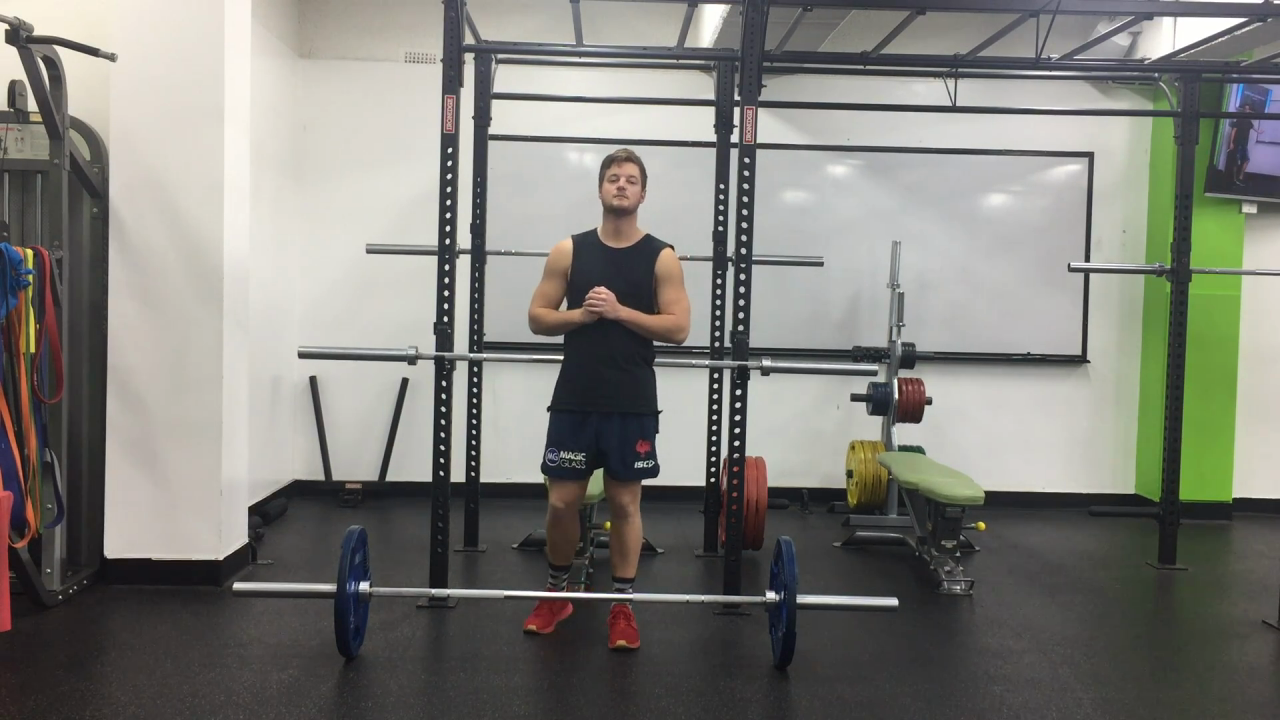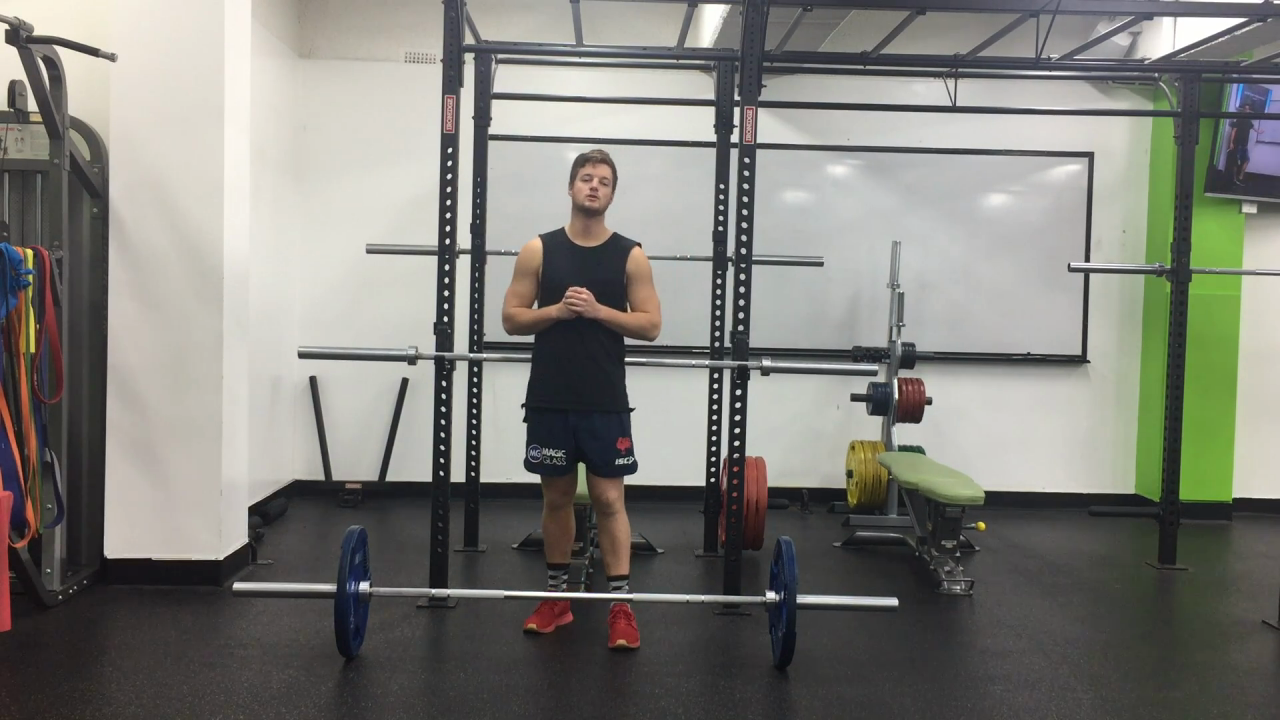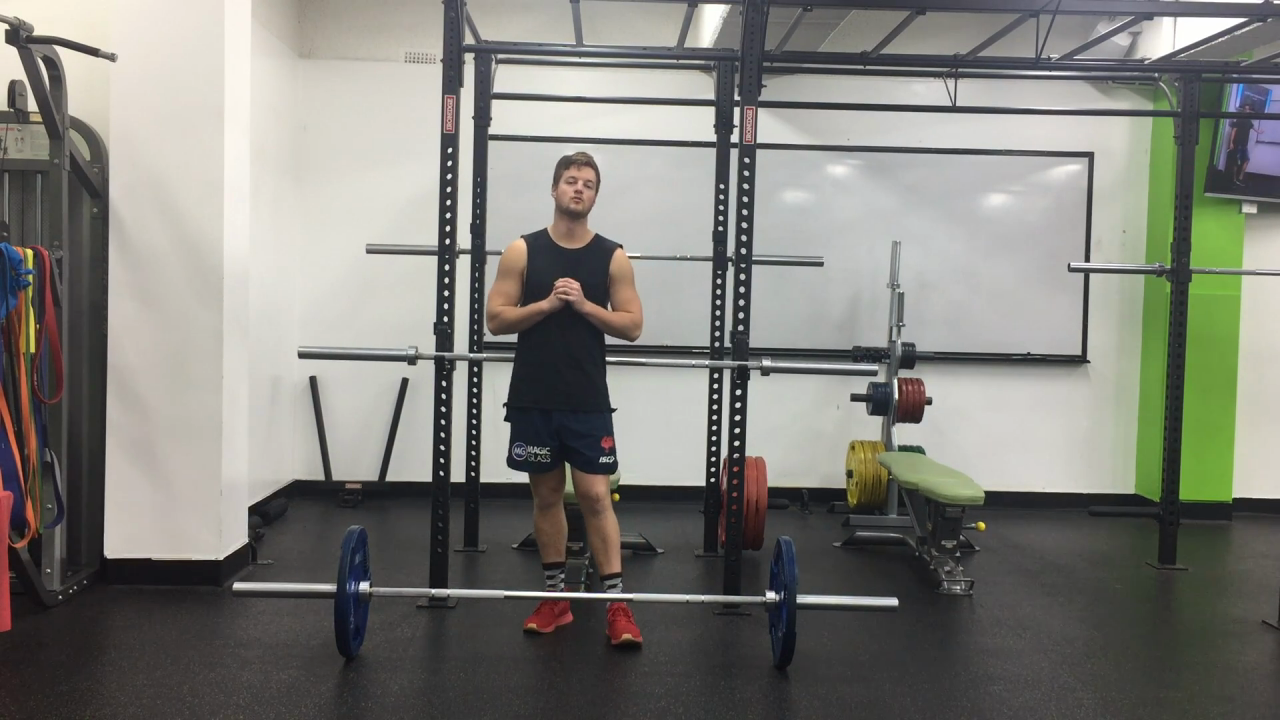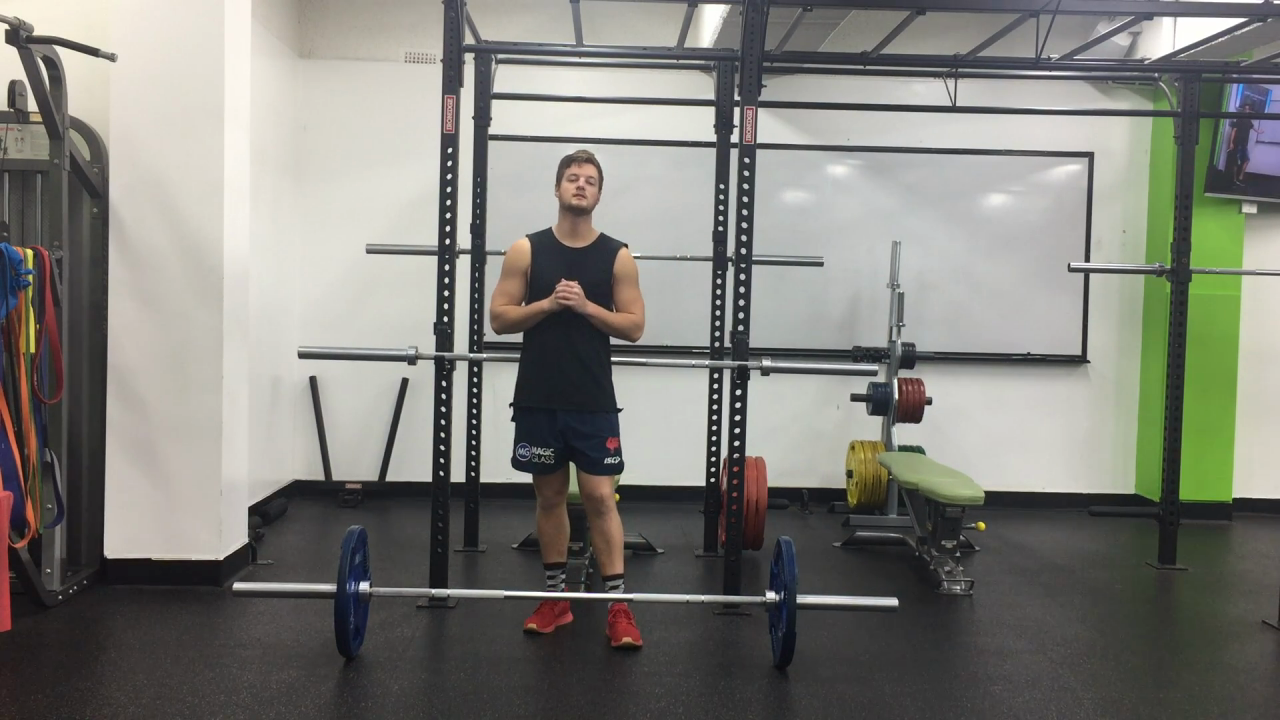
dt=0.5s
person 1, frame 1
left shoulder: (661, 257)
right shoulder: (569, 251)
left elbow: (678, 328)
right elbow: (537, 318)
left wrist: (620, 311)
right wrist: (580, 314)
left hip: (631, 402)
right hip: (574, 399)
left knee: (624, 502)
right knee: (562, 502)
left ankle: (622, 606)
right ankle: (556, 594)
person 1, frame 2
left shoulder: (630, 255)
right shoulder: (538, 250)
left elbow: (650, 325)
right elbow: (510, 319)
left wrist: (597, 309)
right wrist: (556, 311)
left hip: (605, 399)
right hip: (549, 397)
left knee: (609, 499)
right knee: (556, 498)
left ankle: (621, 606)
right ankle: (557, 597)
person 1, frame 3
left shoulder: (612, 256)
right shoulder: (522, 251)
left elbow: (633, 325)
right elbow: (495, 319)
left wrist: (584, 304)
right wrist: (546, 303)
left hip: (587, 398)
right hip: (533, 397)
left knee: (595, 497)
right knee: (546, 495)
left ankle: (616, 604)
right ankle: (555, 597)
person 1, frame 4
left shoulder: (617, 255)
right shoulder: (527, 250)
left elbow: (634, 326)
right elbow: (499, 317)
left wrist: (586, 306)
right wrist: (548, 303)
left hip: (593, 399)
right hip: (538, 397)
left knee: (600, 498)
right knee: (549, 496)
left ankle: (617, 605)
right ankle: (555, 598)
